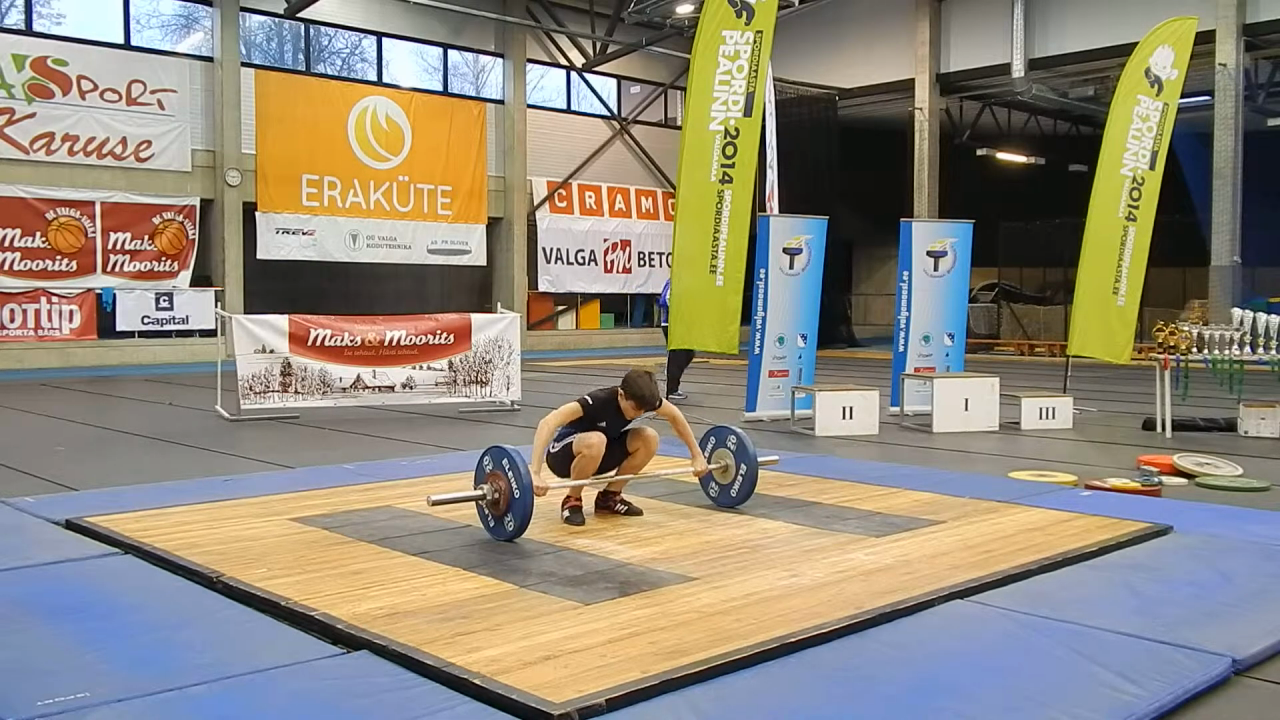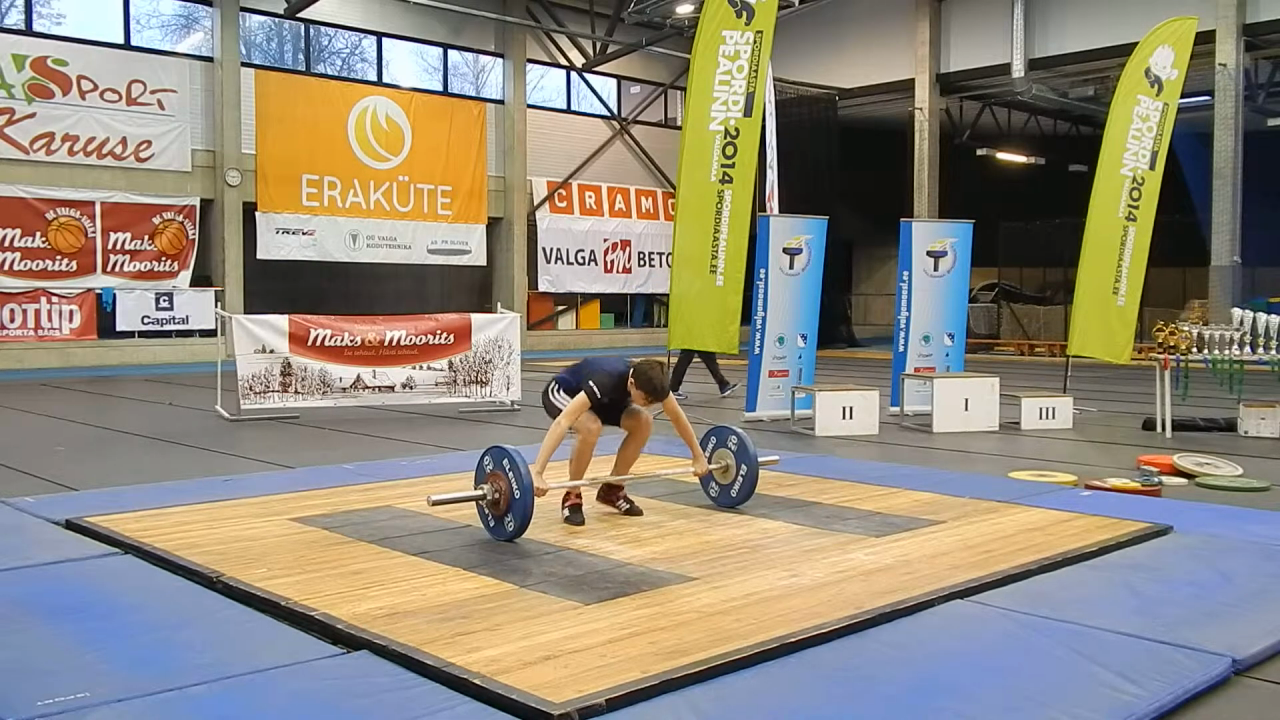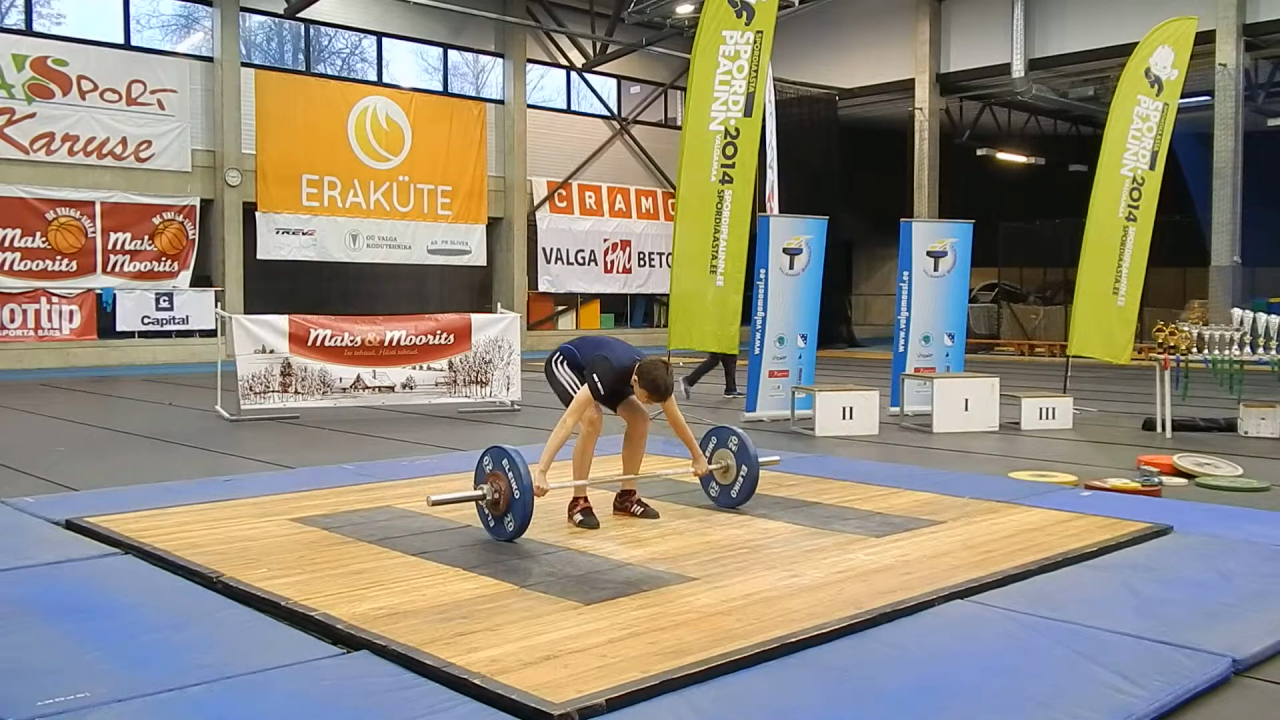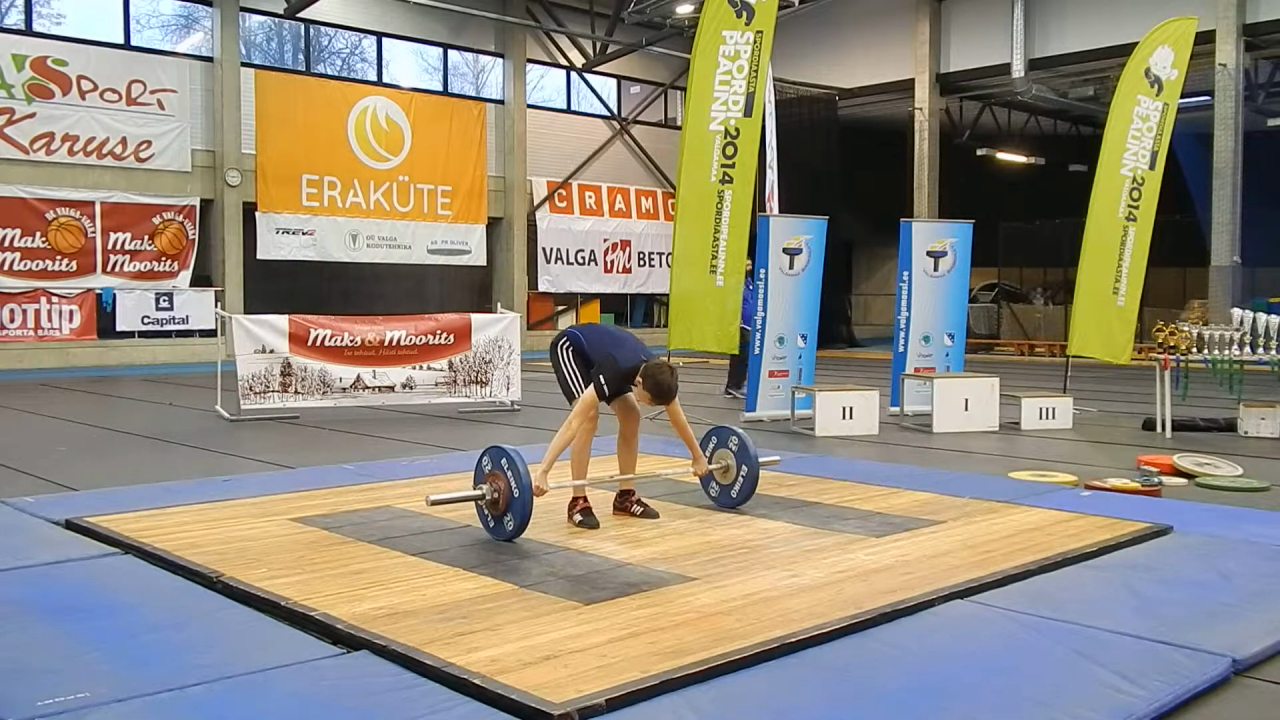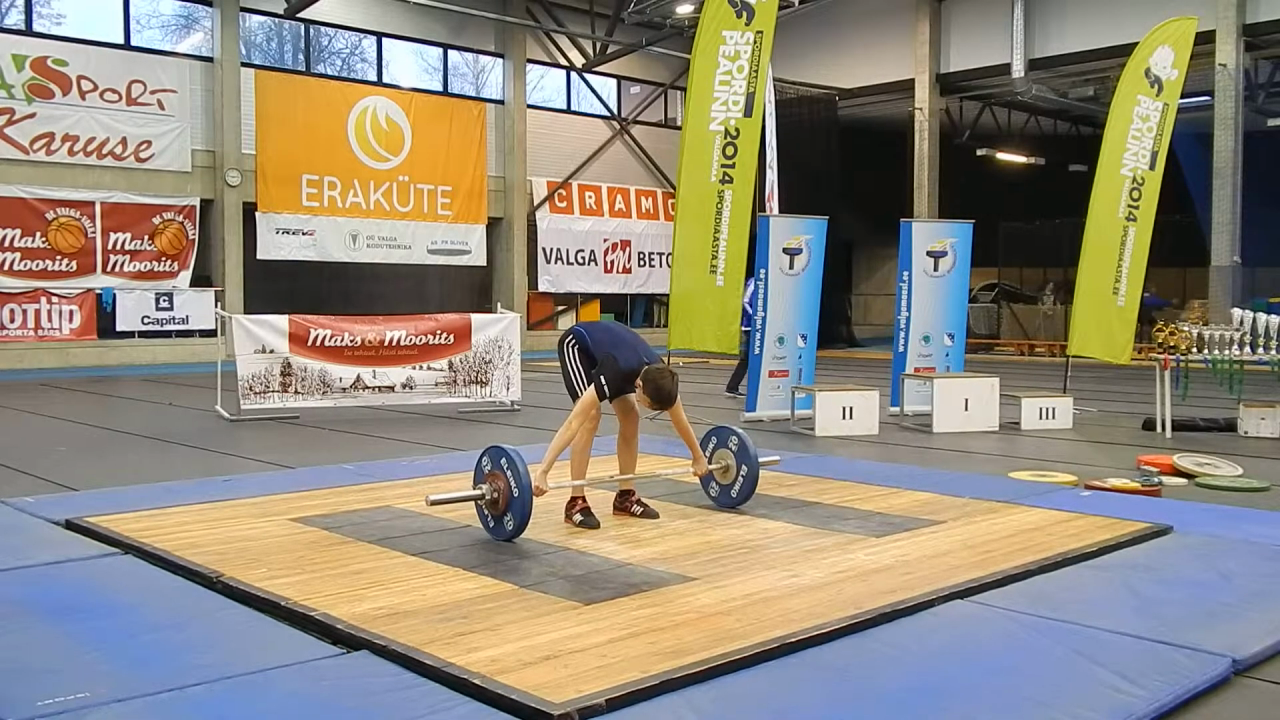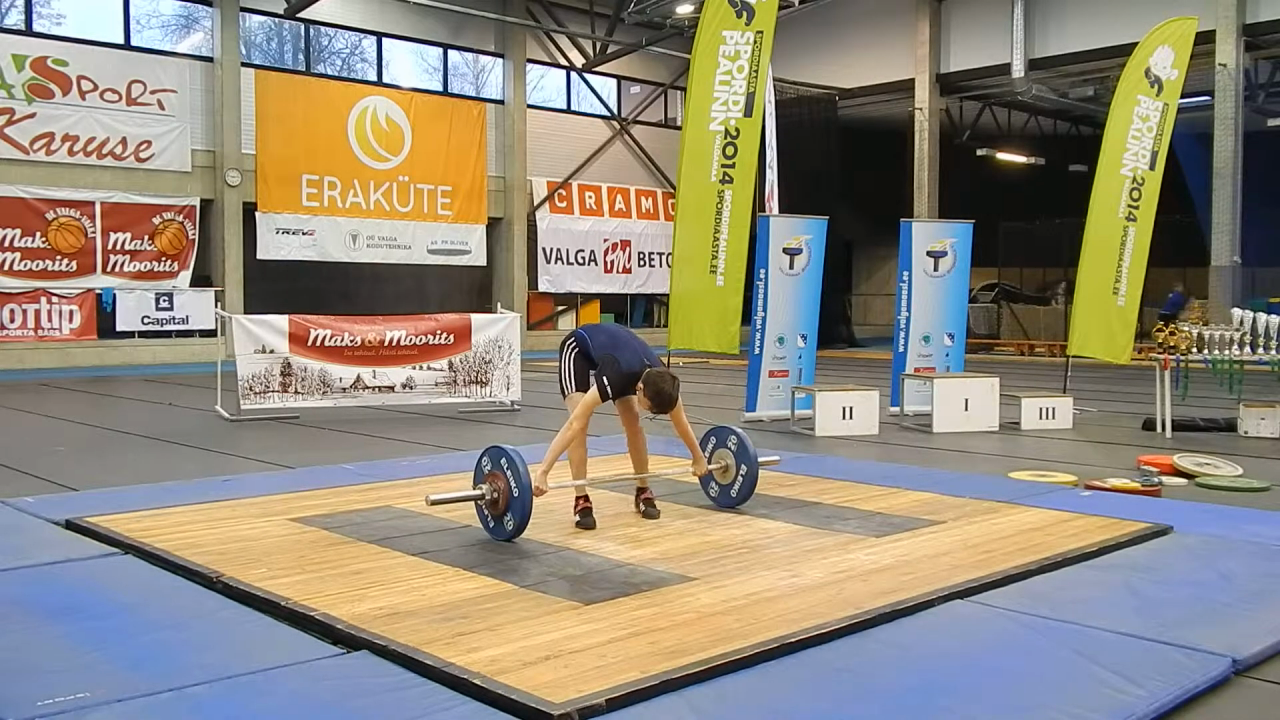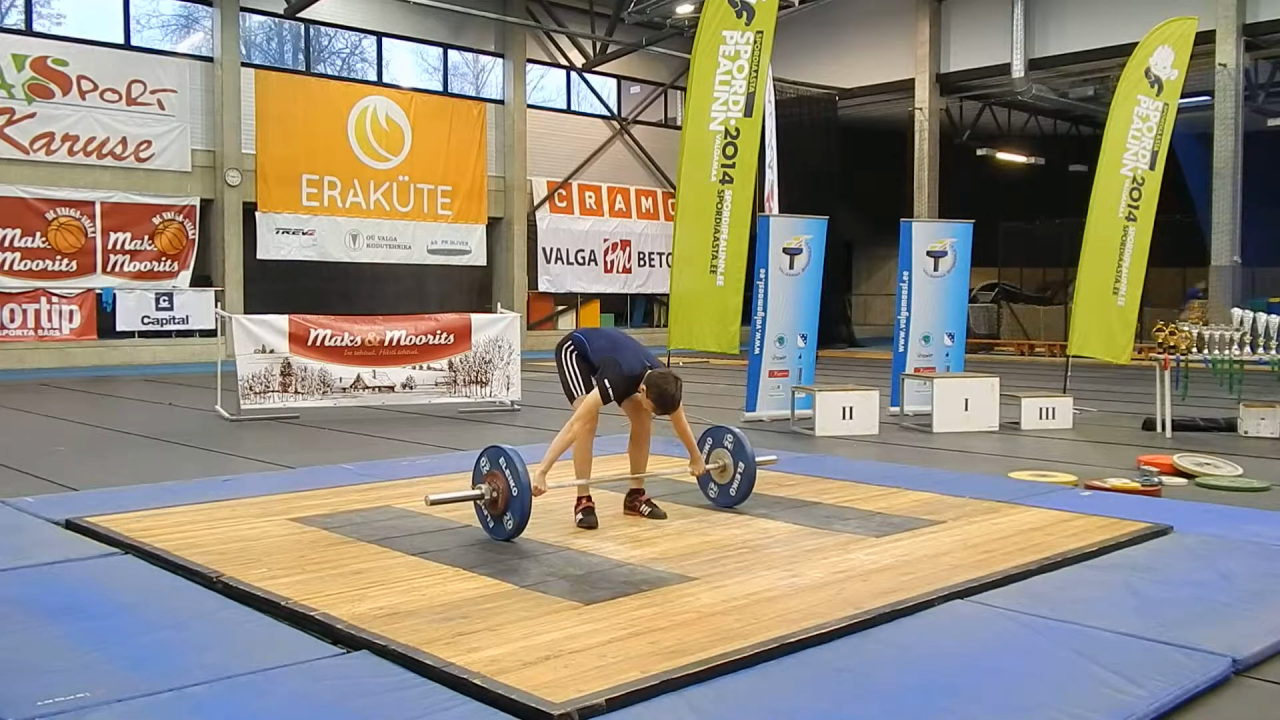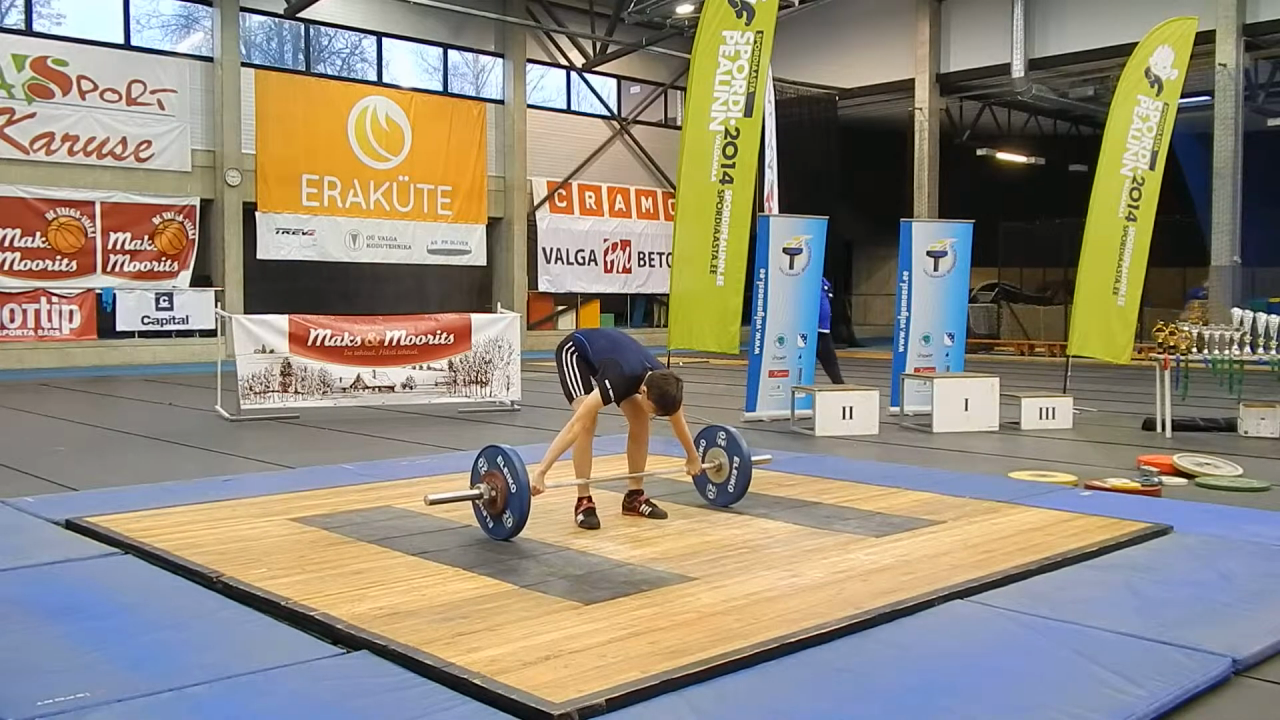
dt=0.2s
person 1, frame 1
left shoulder: (643, 397)
right shoulder: (597, 401)
left elbow: (675, 417)
right elbow: (546, 424)
left wrist: (697, 455)
right wrist: (535, 472)
right hip: (564, 454)
left knee: (650, 439)
right knee: (596, 442)
left ankle: (609, 495)
right ankle: (572, 501)
person 1, frame 2
left shoulder: (649, 383)
right shoulder: (605, 382)
left elbow: (677, 415)
right elbow: (562, 422)
left wrist: (699, 456)
right wrist: (537, 473)
right hip: (561, 391)
left knee: (643, 423)
right knee: (590, 427)
left ankle: (612, 489)
right ankle: (572, 497)
person 1, frame 3
left shoulder: (654, 376)
right shoulder: (608, 373)
left elbow: (675, 418)
right elbow: (568, 421)
left wrist: (698, 457)
right wrist: (541, 472)
left hip: (591, 360)
right hip: (564, 362)
left knee: (640, 418)
right knee: (592, 418)
left ankle: (626, 497)
right ankle: (579, 503)
person 1, frame 4
left shoulder: (658, 375)
right shoulder: (615, 372)
left elbow: (678, 418)
right elbow: (574, 423)
left wrist: (698, 457)
right wrist: (542, 472)
left hip: (599, 347)
right hip: (570, 346)
left knee: (631, 418)
right knee: (589, 417)
left ankle: (625, 496)
right ankle: (578, 503)
person 1, frame 5
left shoulder: (661, 378)
right shoulder: (615, 373)
left elbow: (680, 419)
right elbow: (574, 423)
left wrist: (698, 457)
right wrist: (542, 471)
left hip: (607, 342)
right hip: (577, 344)
left knee: (631, 418)
right knee: (590, 417)
left ankle: (625, 496)
right ankle: (576, 502)
person 1, frame 6
left shoulder: (662, 380)
right shoulder: (617, 375)
left elbow: (680, 421)
right elbow: (574, 423)
left wrist: (698, 457)
right wrist: (543, 472)
left hip: (609, 344)
right hip: (577, 347)
left knee: (632, 418)
right knee: (581, 421)
left ankle: (643, 491)
right ankle: (581, 500)
person 1, frame 7
left shoulder: (663, 381)
right shoulder: (619, 378)
left elbow: (680, 421)
right elbow: (574, 426)
left wrist: (696, 458)
right wrist: (541, 471)
left hip: (605, 347)
right hip: (574, 350)
left knee: (642, 419)
right knee: (588, 420)
left ankle: (635, 495)
right ankle: (583, 501)
person 1, frame 8
left shoulder: (664, 382)
right shoulder: (620, 379)
left elbow: (678, 421)
right elbow: (574, 426)
left wrist: (693, 458)
right wrist: (540, 472)
left hip: (606, 349)
right hip: (575, 350)
left knee: (640, 419)
right knee: (586, 421)
left ankle: (634, 496)
right ankle: (584, 502)
